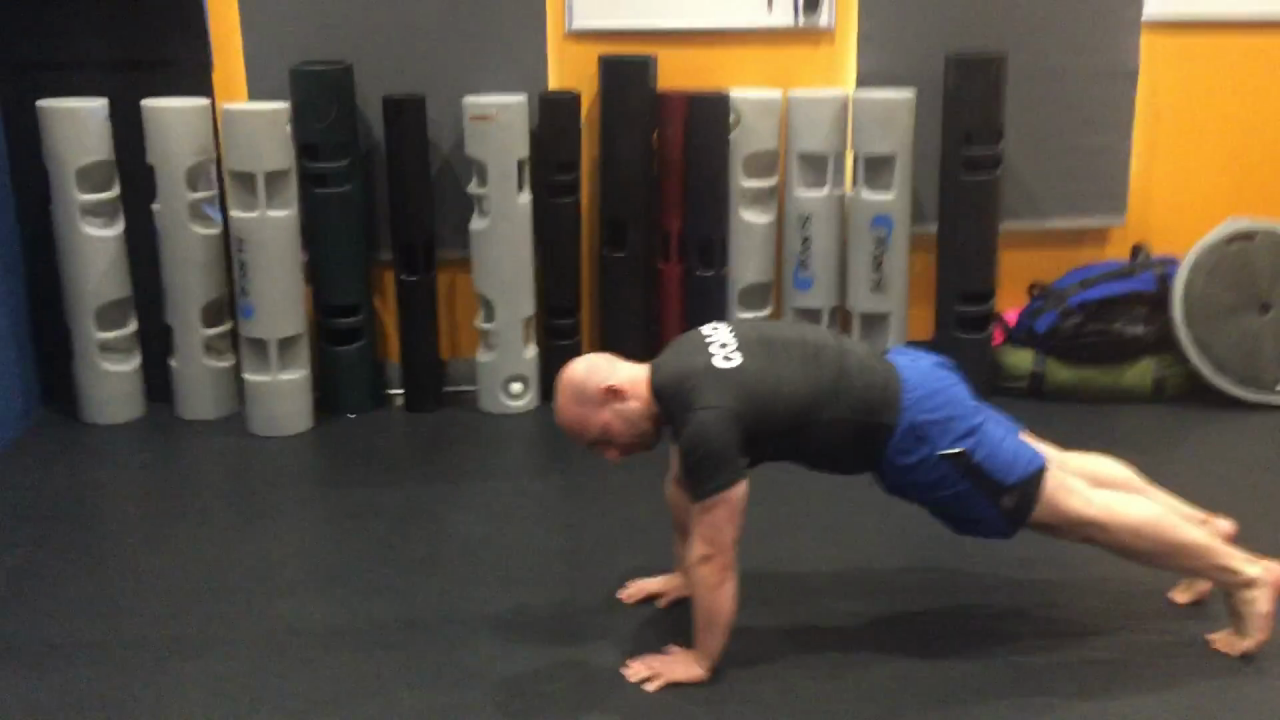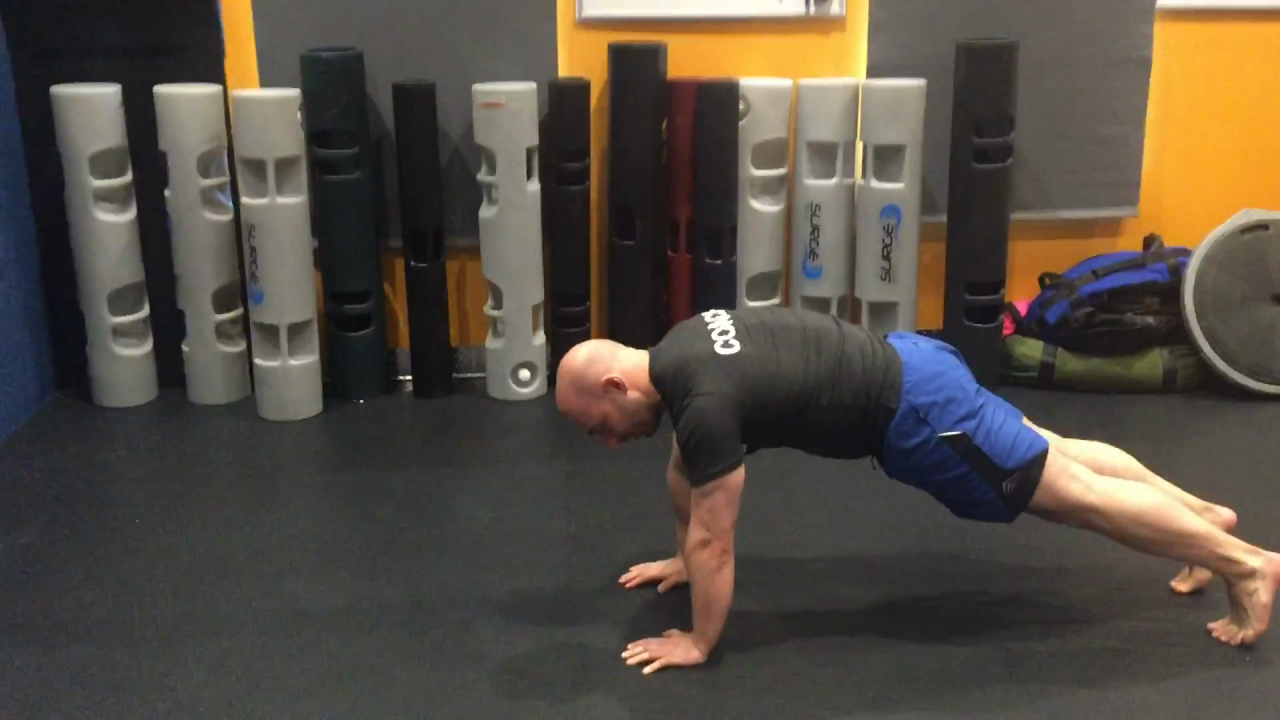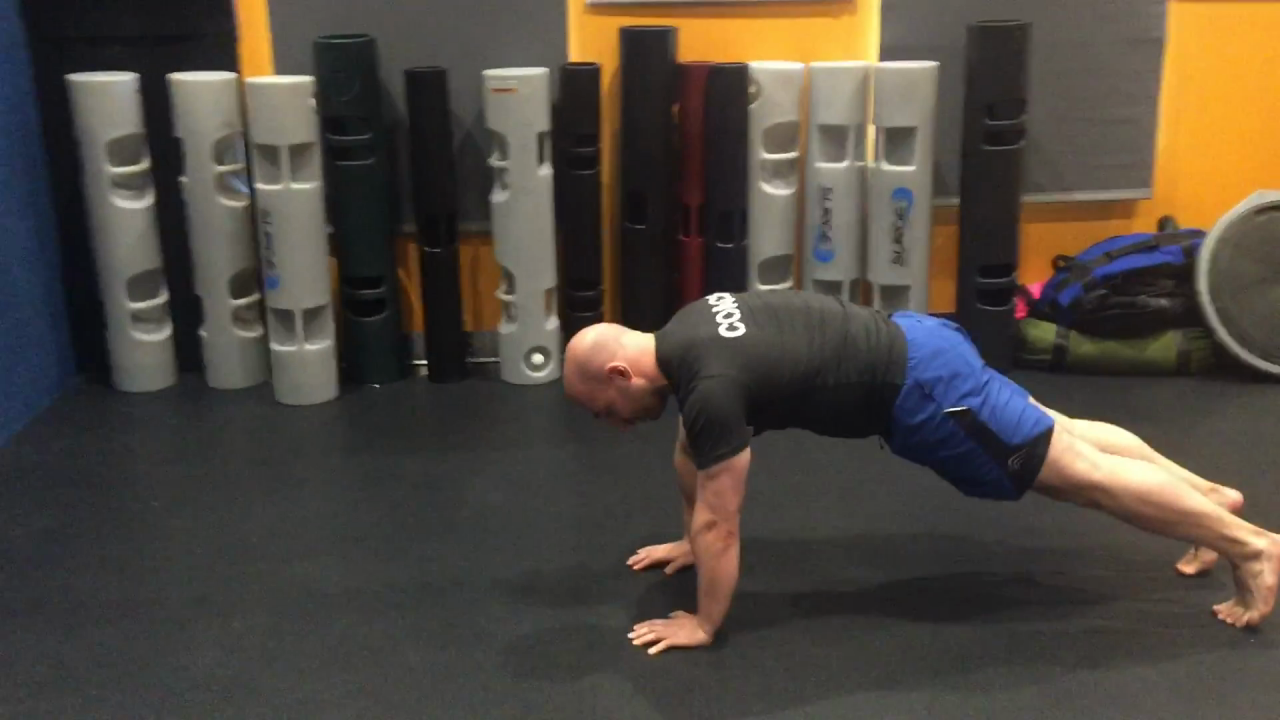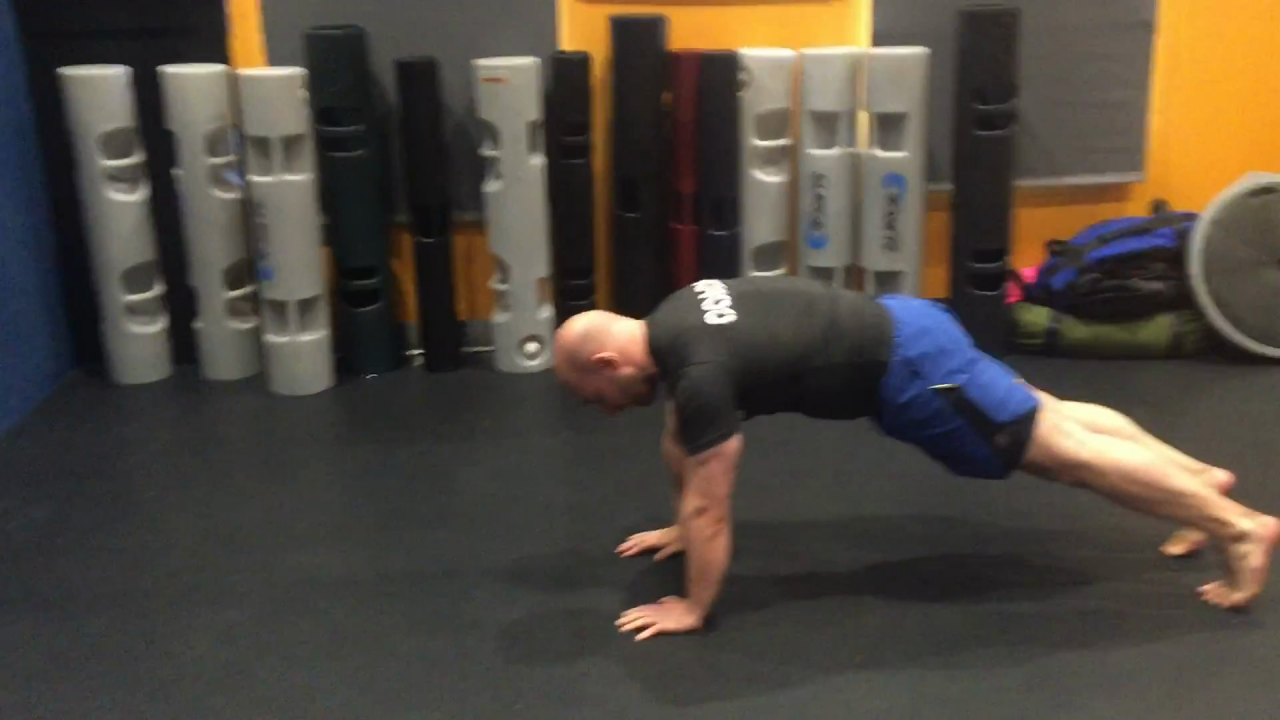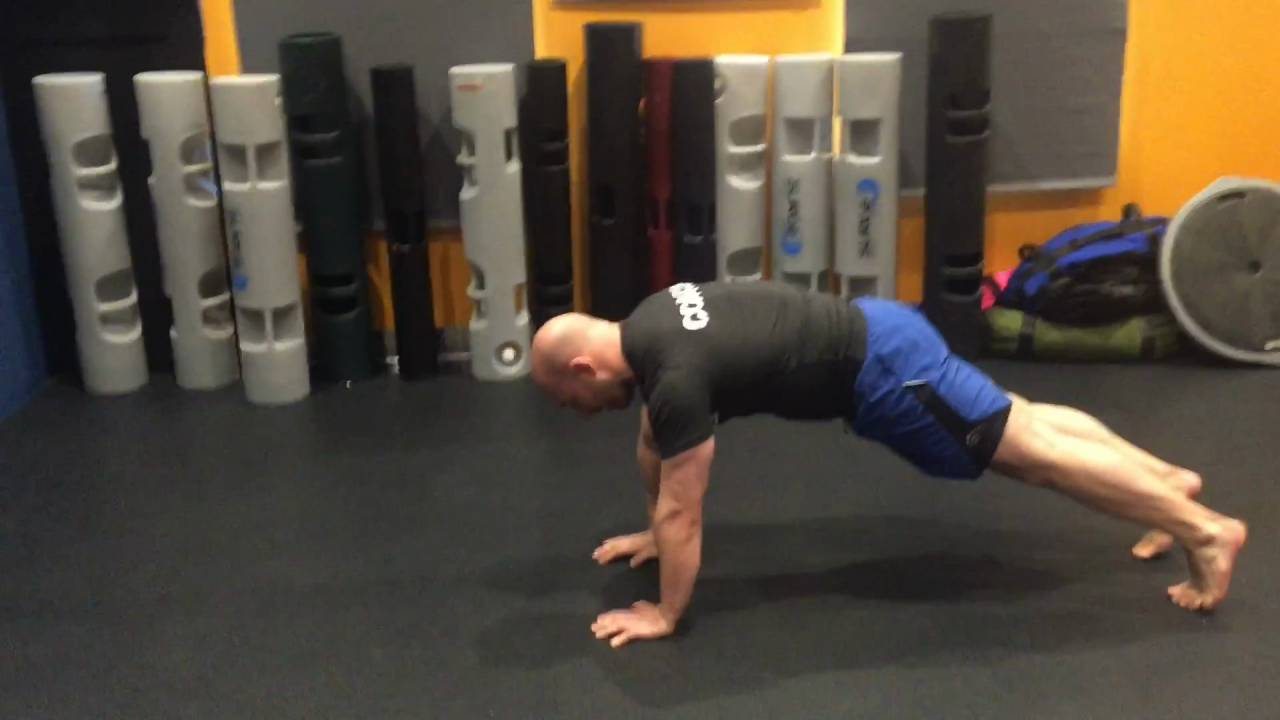
dt=0.1s
person 1, frame 1
left shoulder: (704, 416)
right shoulder: (676, 369)
left elbow: (716, 554)
right elbow: (683, 488)
left wrist: (701, 659)
right wrist: (683, 573)
left hip: (913, 429)
right hip: (904, 379)
left knee: (1070, 509)
right knee: (1053, 466)
right ankle: (1204, 524)
person 1, frame 2
left shoulder: (704, 402)
right shoulder: (676, 356)
left elbow: (713, 539)
right elbow: (684, 474)
left wrist: (699, 643)
right wrist: (682, 559)
left hip: (913, 413)
right hip: (903, 364)
left knee: (1070, 495)
right knee: (1055, 454)
right ankle: (1206, 514)
person 1, frame 3
left shoulder: (710, 384)
right shoulder: (684, 338)
left elbow: (720, 521)
right elbow: (692, 458)
left wrist: (704, 624)
right wrist: (689, 540)
left hip: (921, 389)
right hip: (911, 345)
left knee: (1074, 471)
right knee: (1059, 434)
right ankle: (1212, 495)
person 1, frame 4
left shoulder: (699, 371)
right shoulder: (671, 325)
left elbow: (709, 505)
right elbow: (679, 445)
left wrist: (693, 609)
right wrist: (679, 528)
left hip: (906, 369)
right hip: (898, 327)
left knee: (1061, 450)
right knee: (1049, 415)
right ankle: (1203, 476)
person 1, frame 5
left shoulder: (675, 373)
right shoulder: (644, 331)
left elbow: (681, 508)
right elbow: (653, 448)
left wrist: (664, 615)
right wrist: (653, 533)
left hip: (880, 368)
right hip: (871, 337)
left knee: (1029, 450)
right knee: (1022, 419)
left ankle: (1205, 530)
right ankle: (1171, 479)
